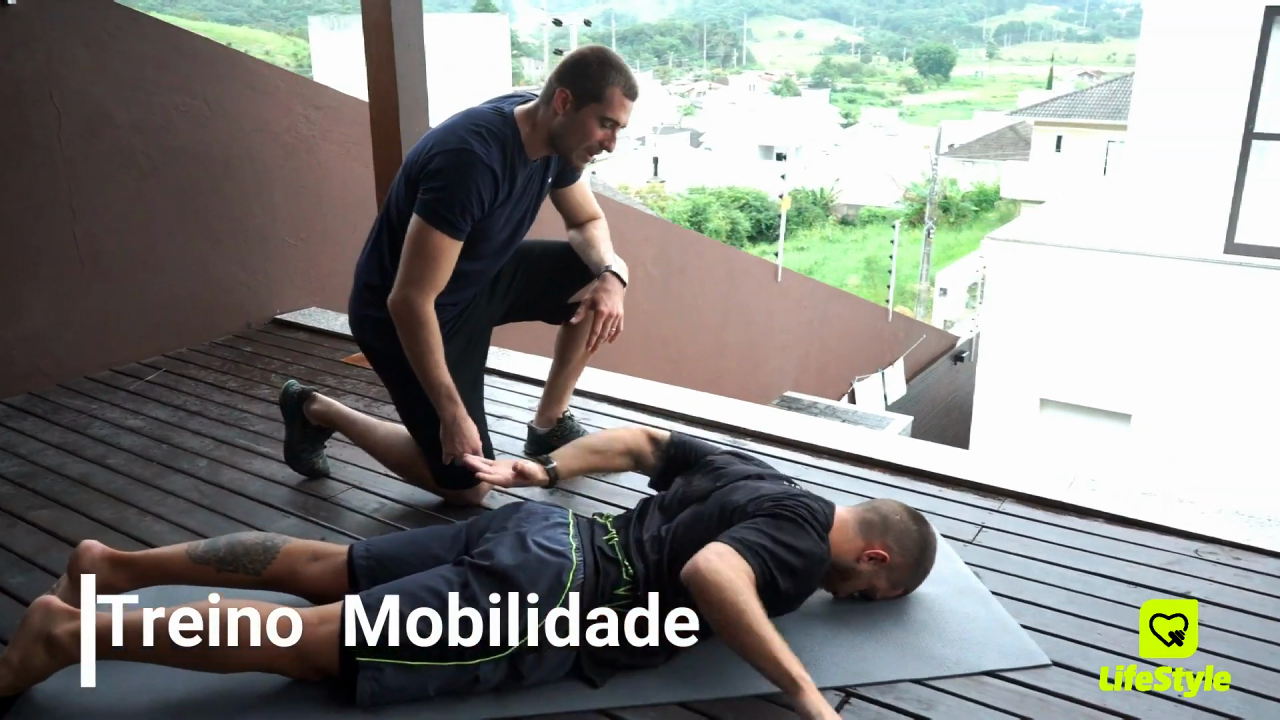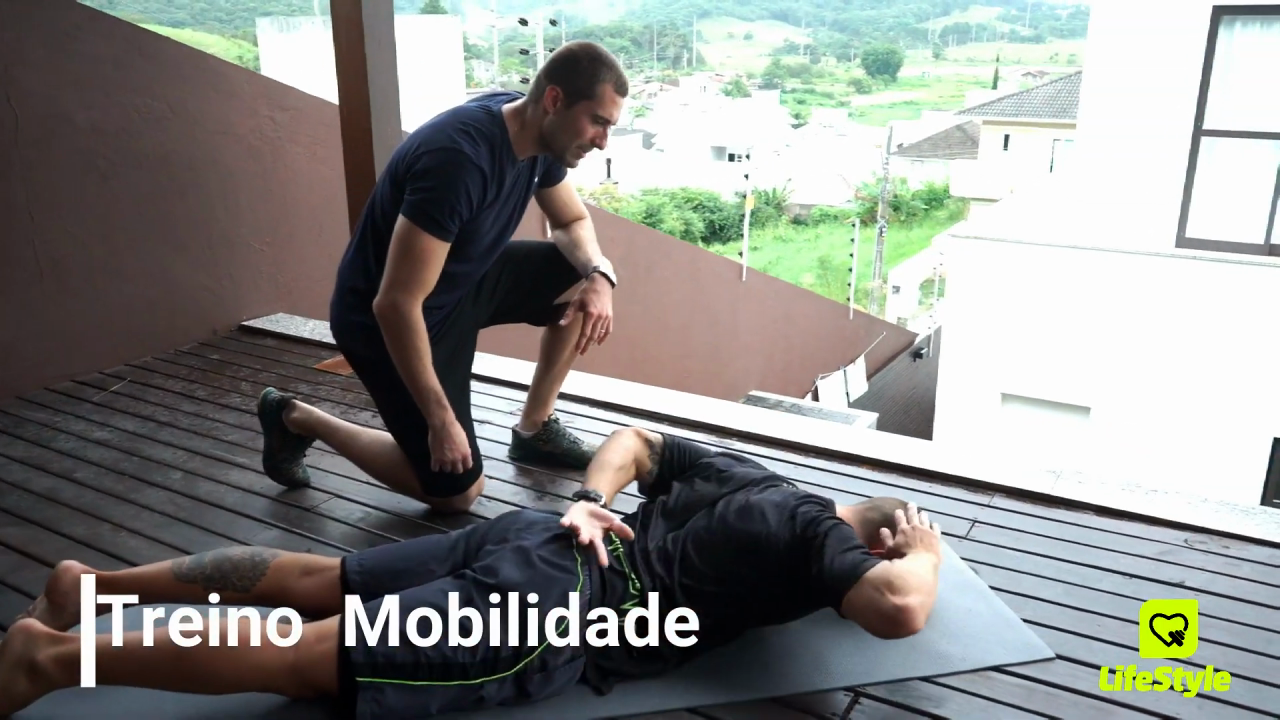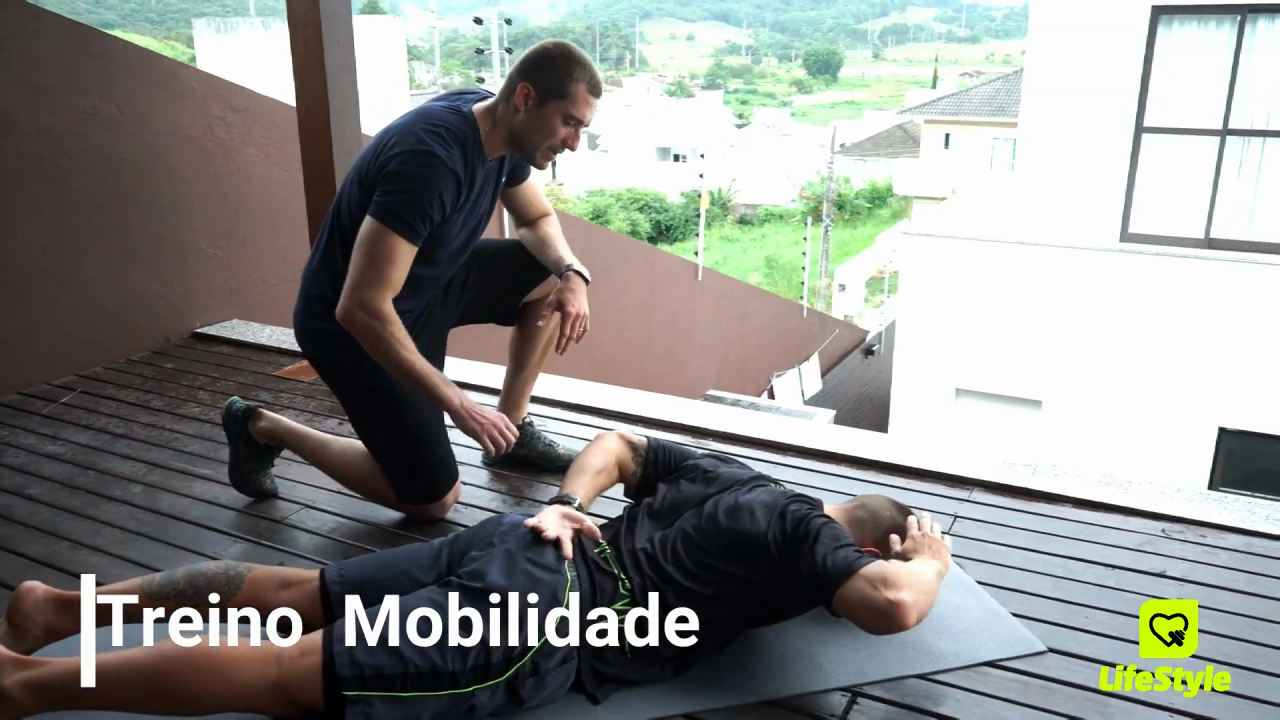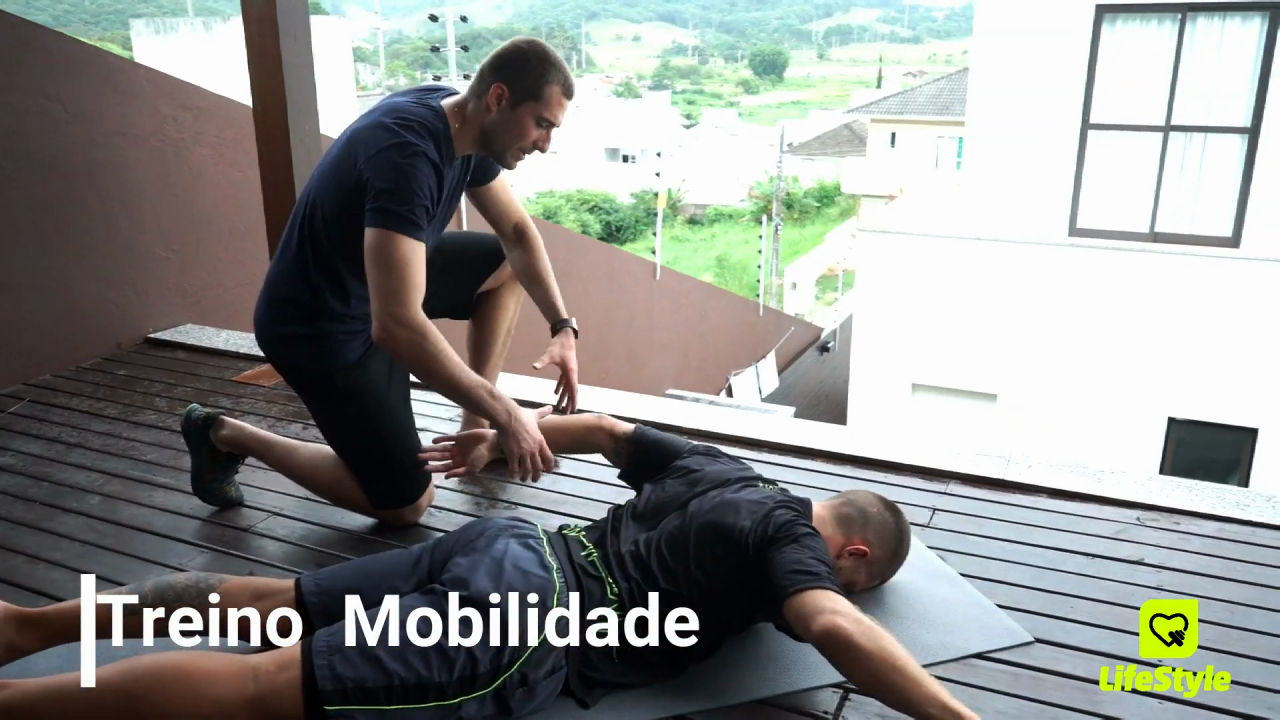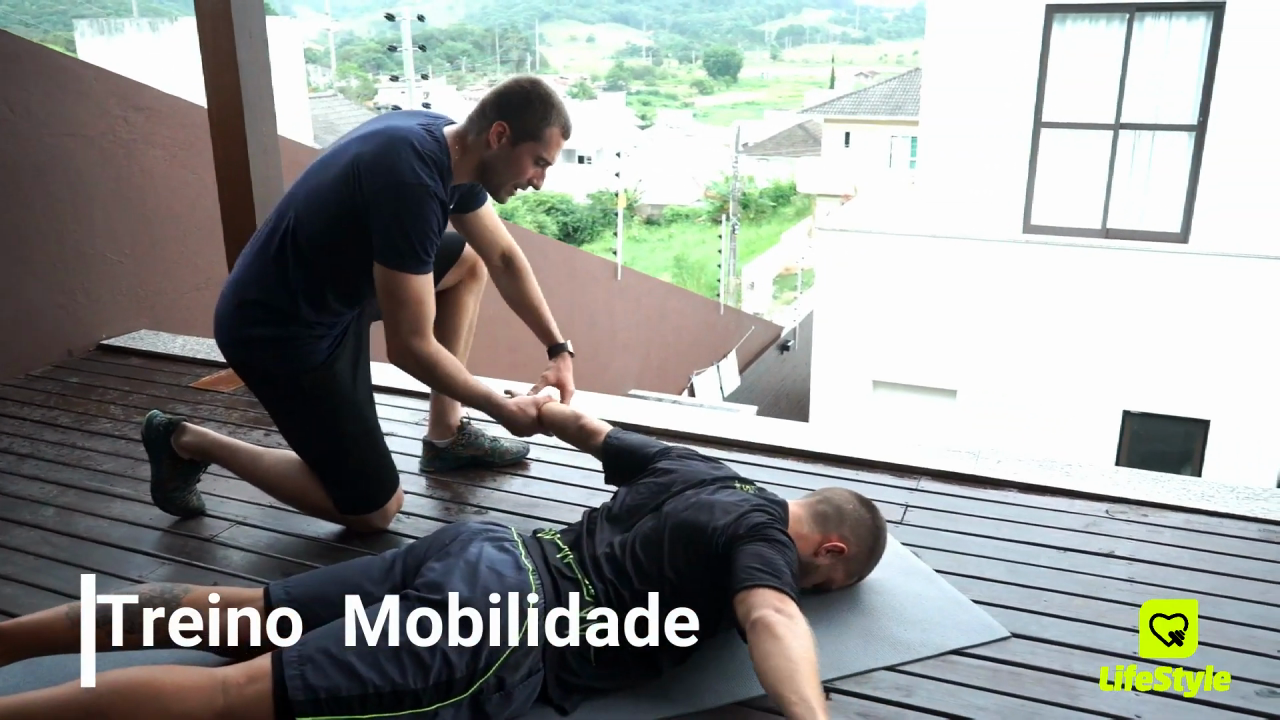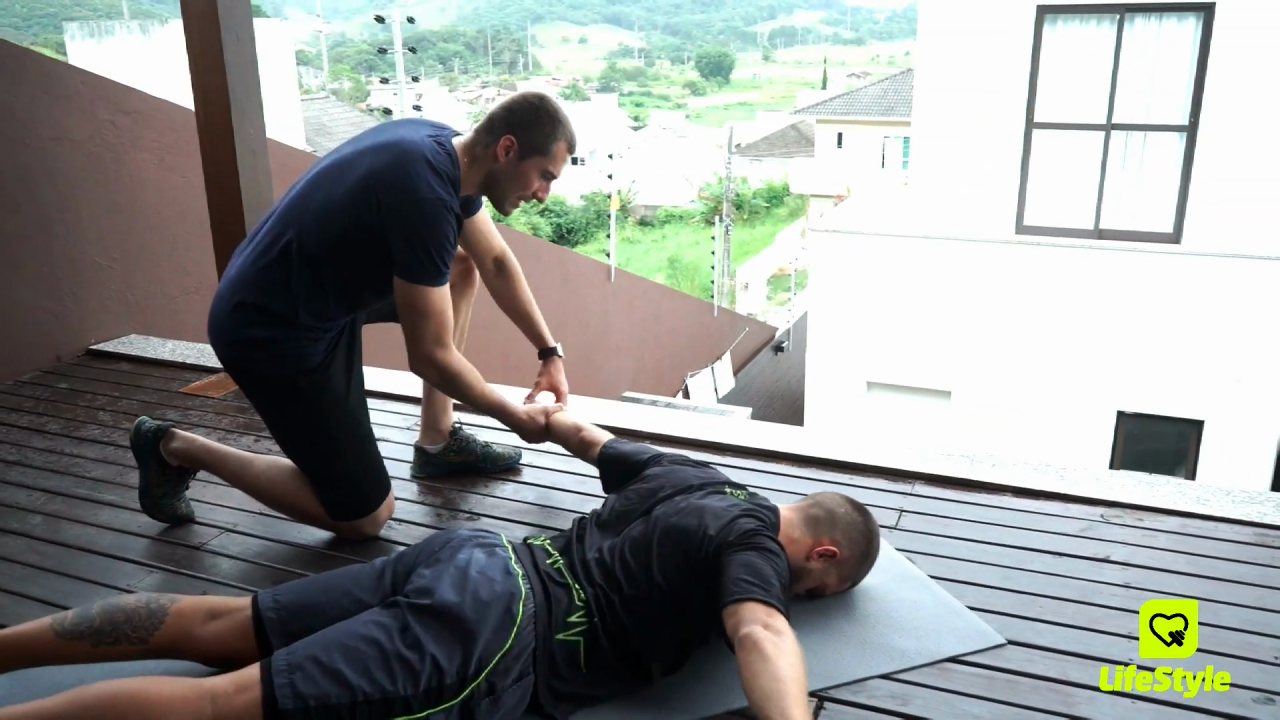
dt=0.4s
person 1, frame 1
left shoulder: (763, 476)
right shoulder: (805, 533)
left elbow: (640, 439)
right elbow: (706, 573)
left wrist: (544, 470)
left hip: (535, 535)
right hip: (538, 604)
left knee: (319, 569)
right knee: (305, 641)
left ankle: (112, 563)
person 1, frame 2
left shoulder: (753, 474)
right shoulder: (822, 534)
left elbow: (635, 439)
right elbow: (899, 610)
left wrist: (588, 500)
right wrist: (929, 557)
left hip: (524, 546)
right hip: (544, 621)
left knee: (311, 587)
left ankle: (96, 583)
person 1, frame 3
left shoulder: (739, 475)
right shoulder: (808, 534)
left elbow: (617, 443)
right elbow: (894, 606)
left wrist: (567, 504)
right wrist: (930, 557)
left hip: (512, 550)
right hip: (535, 629)
left knee: (290, 598)
person 1, frame 4
left shoulder: (720, 470)
right shoulder: (793, 546)
left elbow: (599, 425)
right elbow: (838, 630)
left wrist: (491, 434)
left hip: (502, 549)
right hip: (517, 635)
left knee: (255, 605)
person 1, frame 5
left shoulder: (697, 469)
right shoulder: (767, 539)
left elbow: (585, 424)
right elbow: (772, 621)
left wrist: (528, 410)
left hip: (476, 553)
right hip: (492, 637)
left knee: (231, 616)
person 1, frame 6
left shoulder: (692, 475)
right shoulder: (759, 546)
left elbow: (590, 437)
right elbow: (761, 637)
left wrist: (544, 416)
left hip: (467, 561)
right hip: (485, 644)
left knee: (219, 626)
person 2, frame 1
left shoulder: (553, 134)
right shoulder: (470, 159)
left elbow: (588, 222)
right elbow: (409, 300)
left wrist: (610, 275)
right wrist: (452, 415)
right hip: (403, 316)
left knee: (605, 275)
right knee: (469, 484)
left ankle: (549, 426)
right ankle: (317, 413)
person 2, frame 2
left shoulder: (537, 132)
right shoulder: (458, 159)
left elbow: (573, 222)
right elbow: (395, 303)
left wrist: (599, 275)
right wrist: (441, 420)
right hip: (385, 319)
left knee: (588, 276)
right knee: (458, 491)
left ankle: (534, 430)
right ankle: (296, 419)
person 2, frame 3
left shoulder: (500, 128)
right shoulder: (429, 160)
left elbow: (537, 219)
right elbow: (359, 308)
left wrist: (572, 271)
right wrist: (455, 405)
right hip: (354, 326)
left knee: (555, 276)
right knee: (433, 499)
left ankle: (512, 429)
right ankle: (264, 429)
person 2, frame 4
left shoulder: (464, 124)
right shoulder: (405, 155)
left elbow: (516, 231)
right elbow: (396, 326)
left wrist: (563, 326)
right wrist: (506, 415)
right hip: (320, 326)
left knee: (511, 265)
right knee: (406, 503)
left ankle: (475, 433)
right ankle: (226, 437)
person 2, frame 5
left shoulder: (449, 145)
right shoulder: (412, 183)
left elbow: (504, 258)
right elbow: (410, 347)
left wrist: (558, 350)
right wrist: (503, 410)
right hip: (277, 330)
left knee: (469, 262)
right knee: (375, 510)
left ankle: (445, 437)
right ankle: (187, 443)
person 2, frame 6
left shoulder: (445, 149)
right shoulder: (426, 197)
left elbow: (496, 261)
right elbow: (431, 357)
left wrist: (550, 353)
right wrist: (516, 416)
right hip: (271, 331)
left knee: (464, 263)
right knee: (365, 516)
left ankle: (437, 443)
right ankle: (177, 449)
